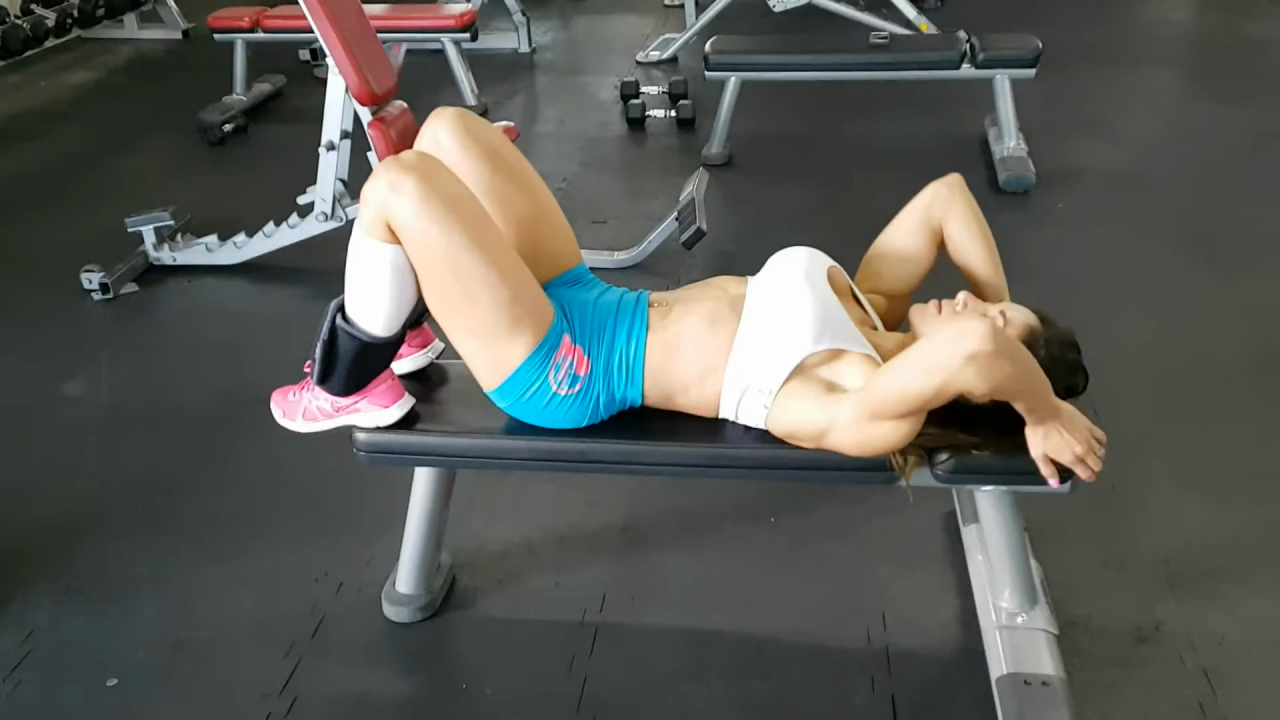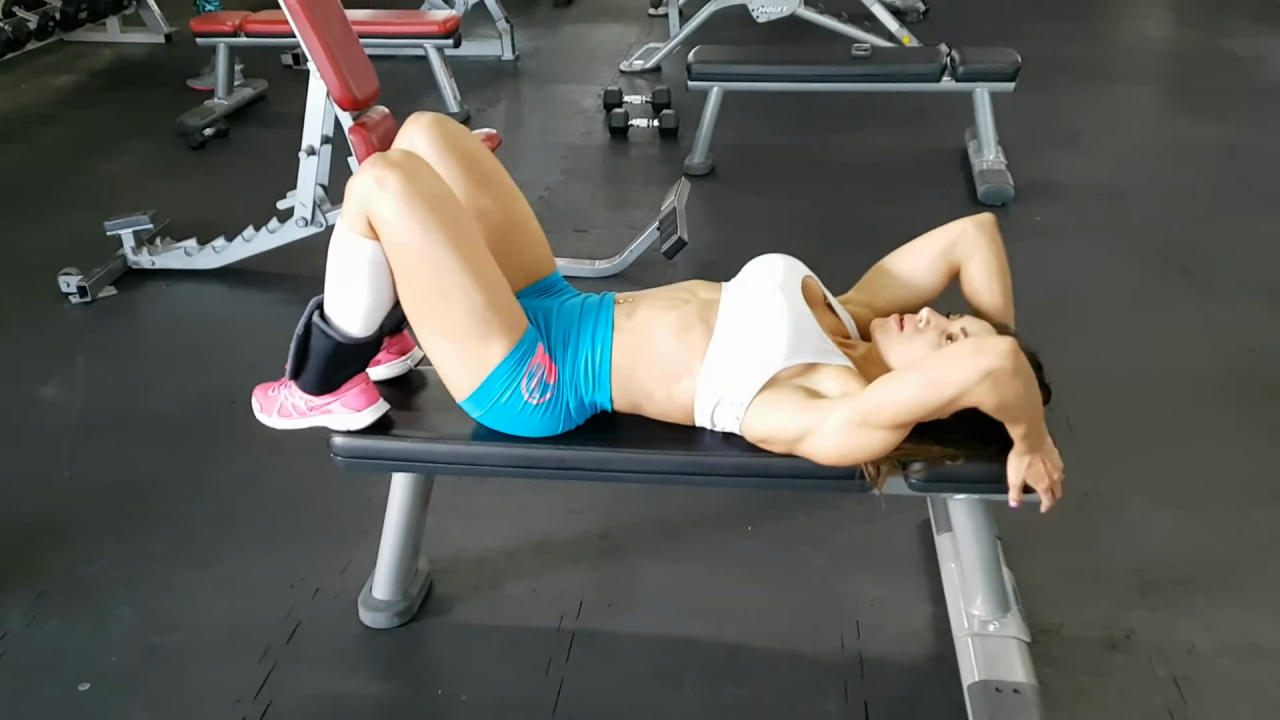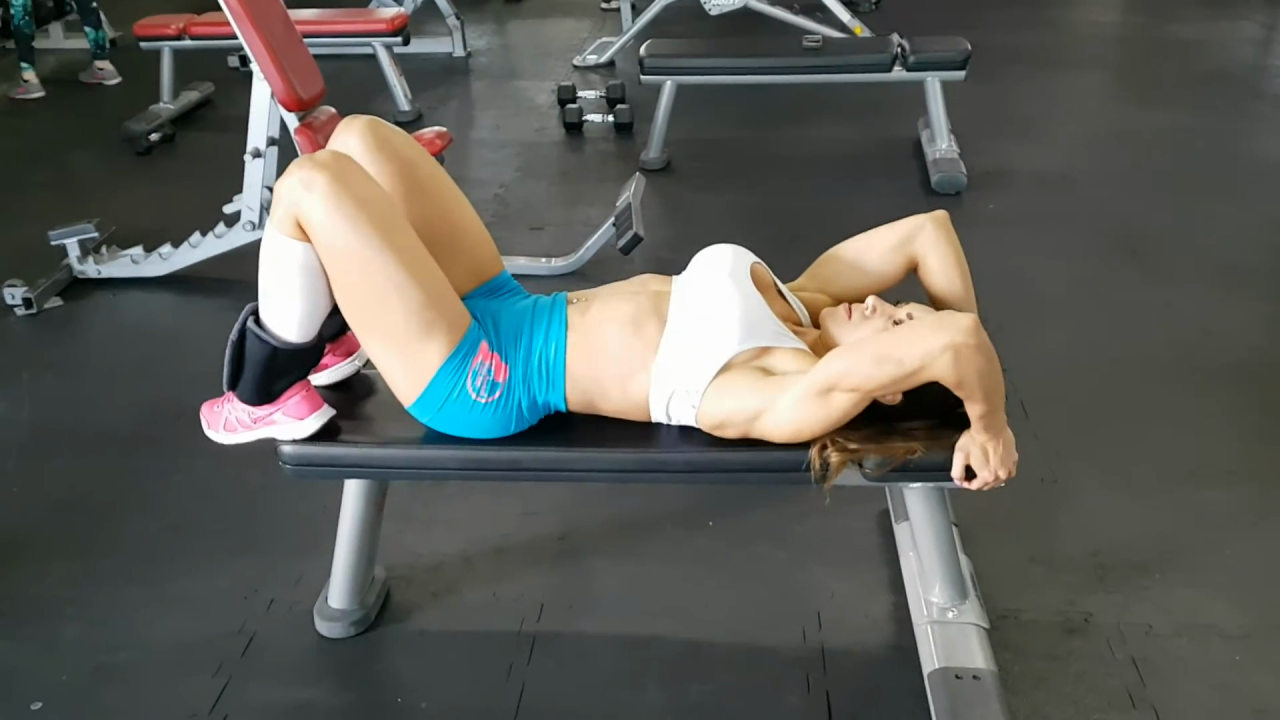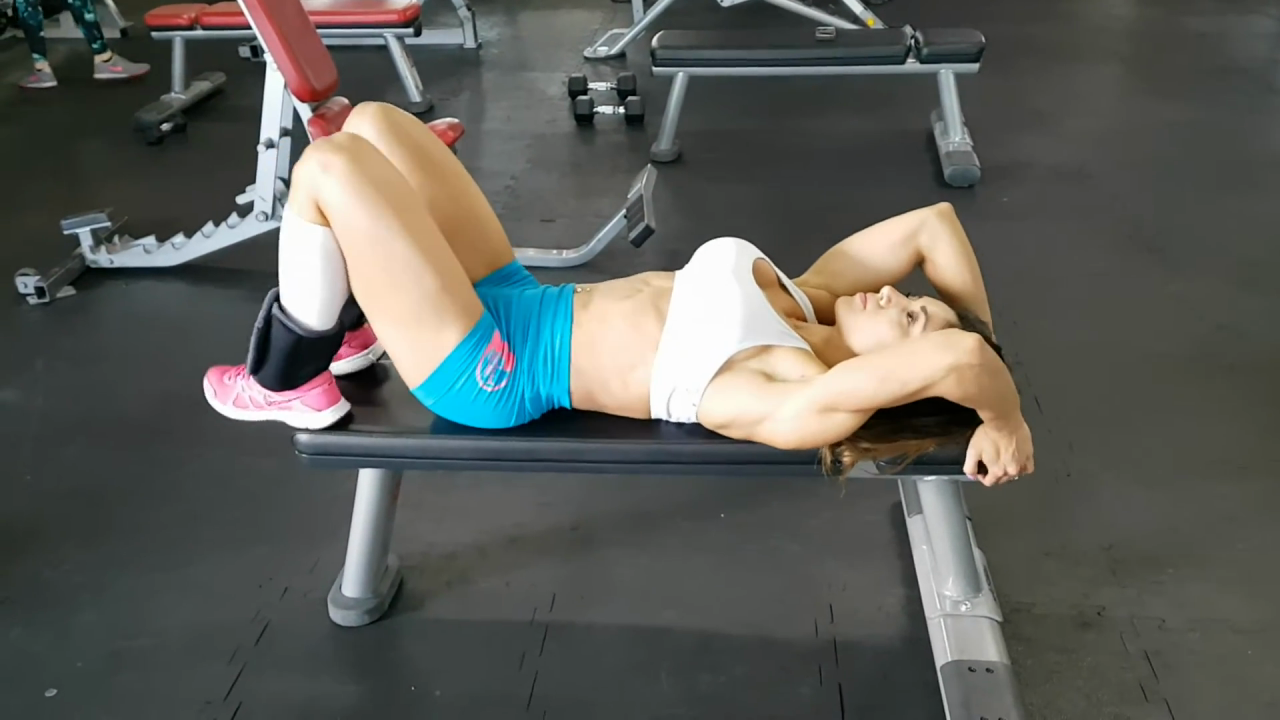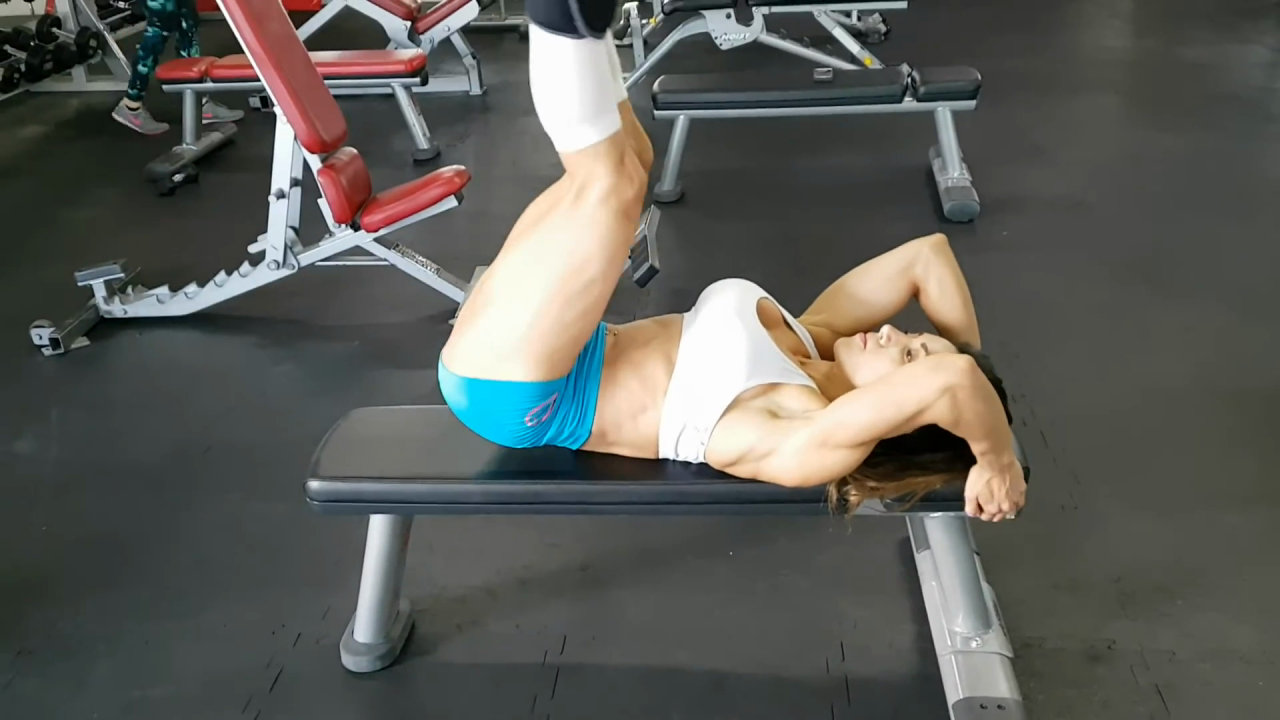
dt=1s
person 1, frame 1
left shoulder: (882, 411)
right shoulder: (876, 313)
left elbow: (979, 350)
right elbow: (947, 194)
left wrist: (1045, 416)
right wrist: (1012, 320)
left hip: (560, 375)
right hip: (587, 310)
left knee: (399, 183)
right knee: (446, 129)
left ankle: (352, 389)
right ankle: (400, 331)
person 1, frame 2
left shoulder: (850, 419)
right shoulder: (854, 323)
left elbow: (991, 364)
right elbow: (973, 232)
left wrist: (1030, 443)
right wrist: (1006, 343)
left hip: (527, 384)
right hip: (557, 317)
left knee: (381, 180)
right knee: (422, 133)
left ankle: (329, 387)
right ankle: (380, 333)
person 1, frame 3
left shoulder: (808, 397)
right shoulder: (803, 311)
left elbow: (956, 338)
right elbow: (929, 228)
left wrist: (987, 420)
right wrist: (971, 341)
left hip: (478, 385)
right hip: (503, 315)
left knee: (311, 183)
right knee: (358, 137)
left ankle: (270, 393)
right ankle: (326, 336)
person 1, frame 4
left shoulder: (813, 401)
right shoulder: (812, 305)
left elbow: (962, 355)
right elbow: (933, 222)
left wrist: (1003, 419)
right wrist: (983, 332)
left hip: (487, 376)
right hip: (517, 309)
left knee: (330, 165)
right knee: (373, 124)
left ankle: (287, 374)
right ankle: (344, 322)
person 1, frame 5
left shoulder: (817, 448)
right shoulder: (811, 342)
left elbow: (949, 378)
right elbow: (926, 256)
left wrist: (995, 457)
right wrist: (971, 362)
left hip: (508, 392)
